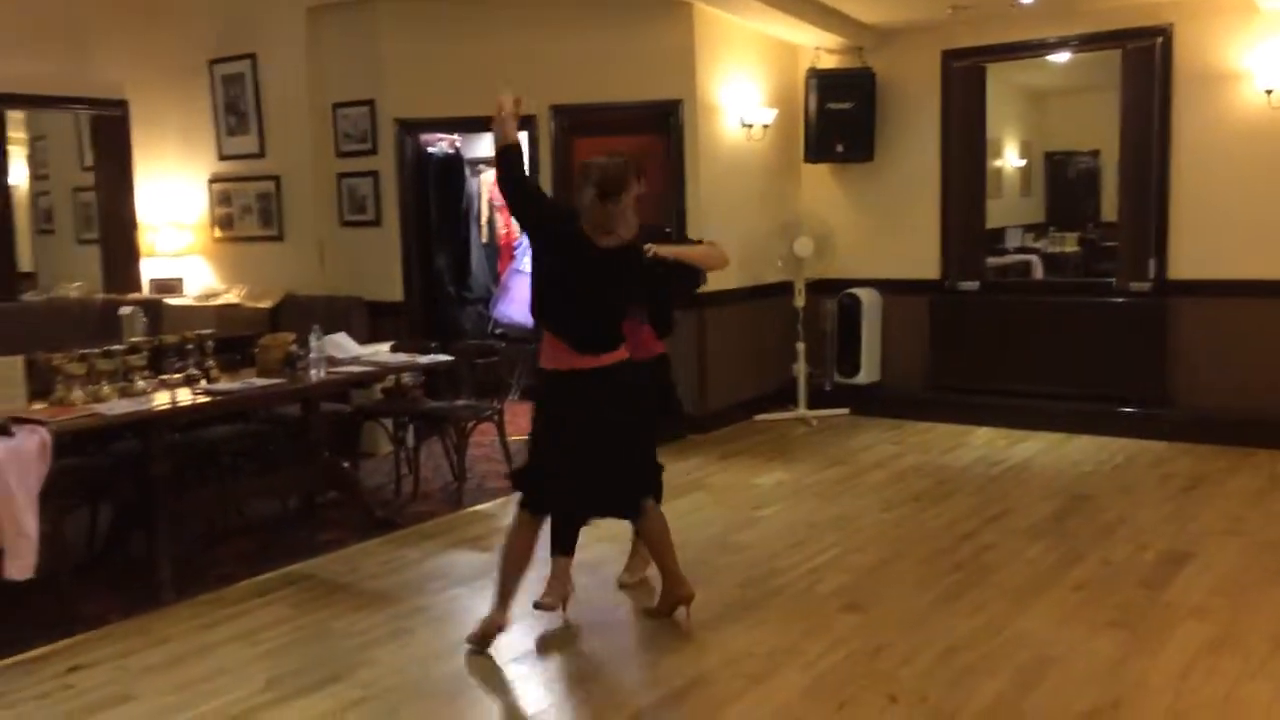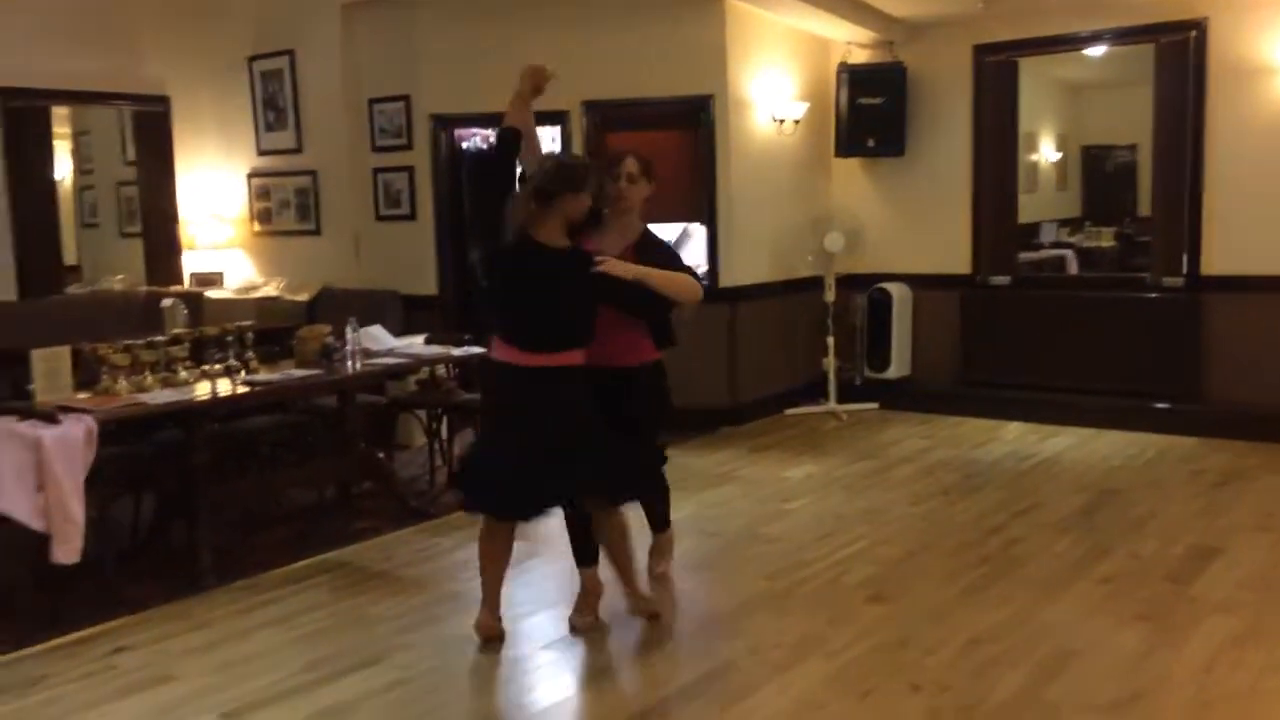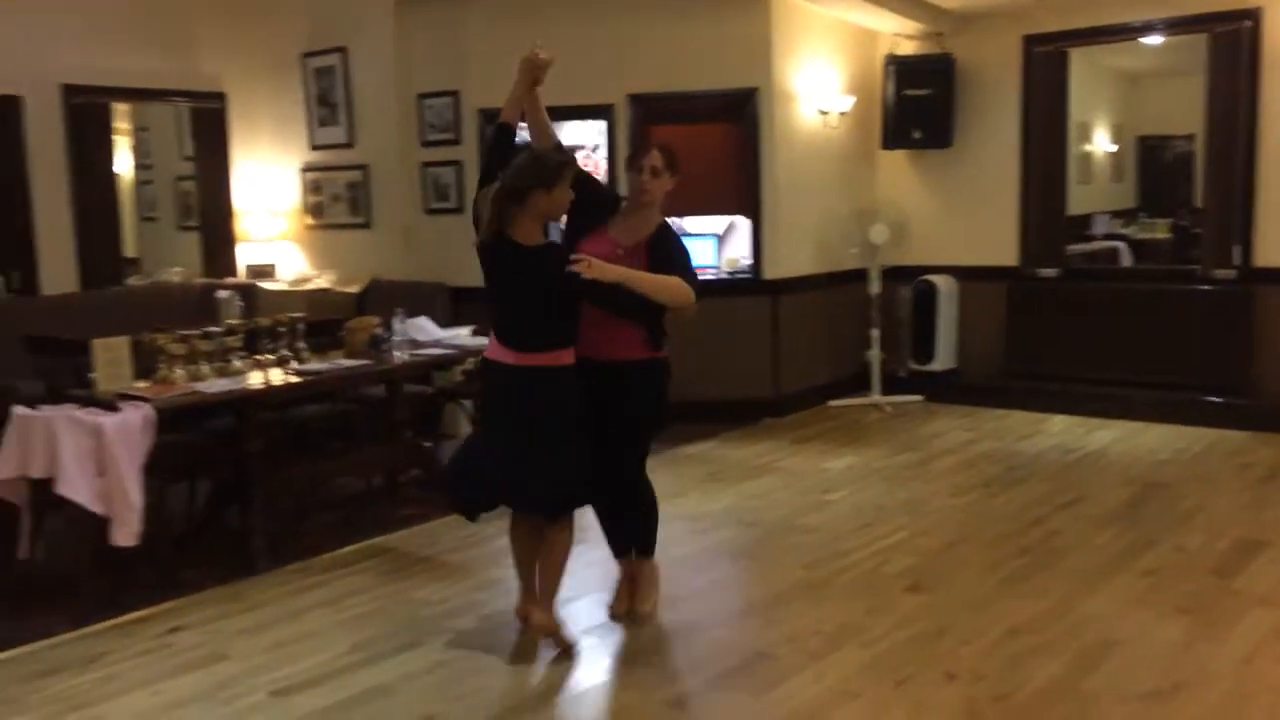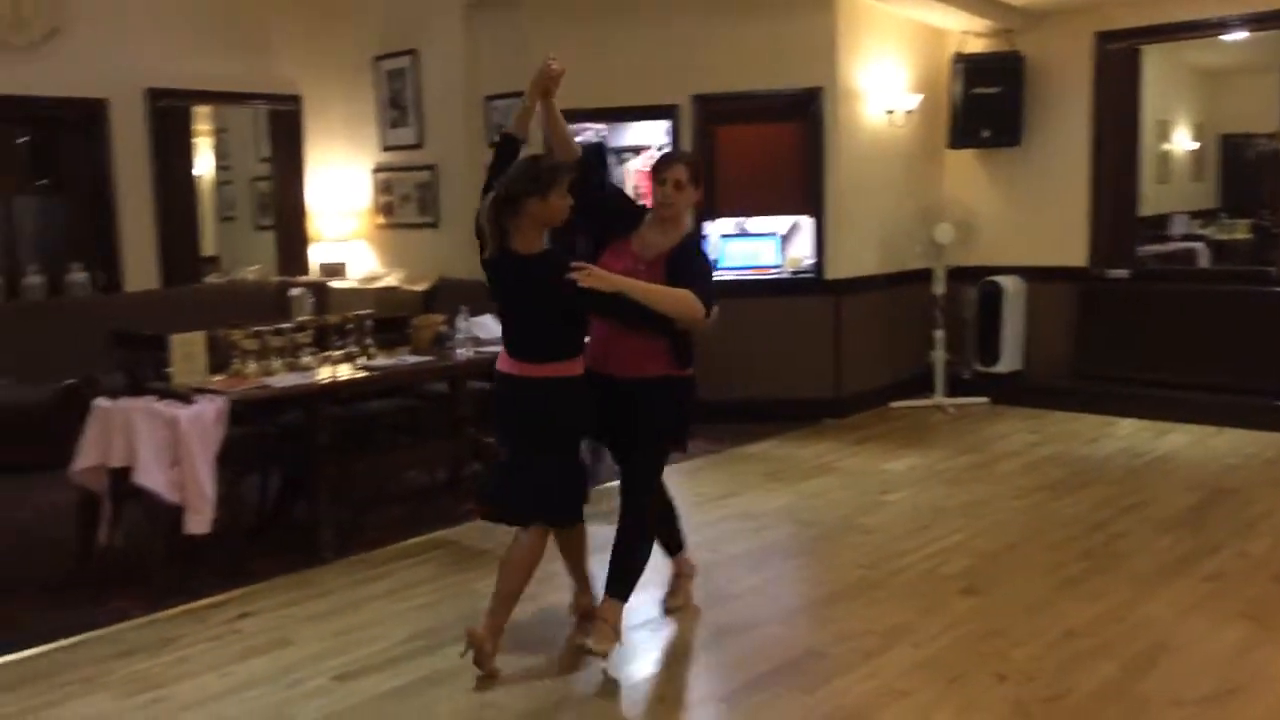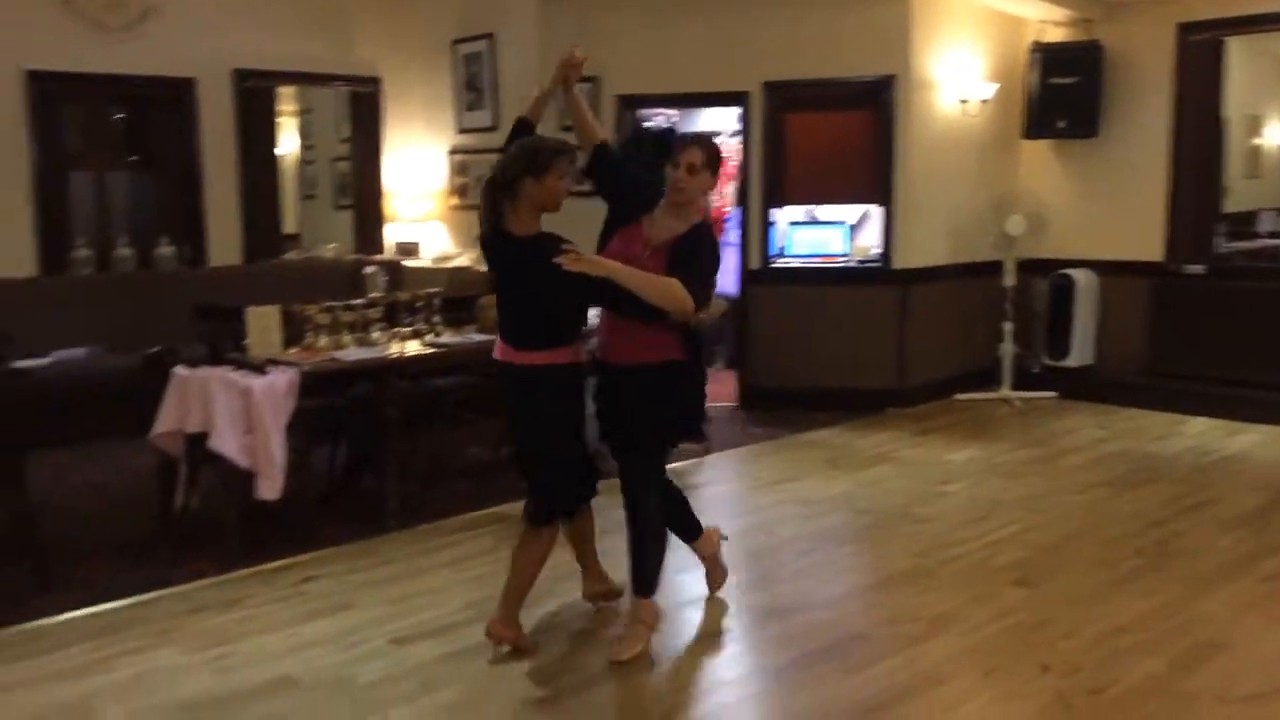
dt=0.2s
person 1, frame 1
left shoulder: (557, 235)
right shoulder: (630, 257)
left elbow: (516, 184)
left wrist: (506, 121)
left hip: (565, 386)
right hip: (613, 381)
left knee: (538, 498)
right knee: (634, 488)
left ankle: (499, 611)
right ankle: (675, 583)
person 1, frame 2
left shoulder: (504, 243)
right shoulder: (580, 265)
left elbow: (502, 163)
left wrist: (523, 97)
left hip: (509, 382)
right hip: (562, 385)
left knee: (498, 497)
right knee: (597, 491)
left ankle: (489, 610)
right ankle: (633, 590)
person 1, frame 3
left shoulder: (491, 235)
right shoulder: (558, 263)
left elbow: (497, 154)
left wrist: (523, 85)
left hip: (502, 378)
right hip: (548, 384)
left knee: (516, 493)
right knee: (556, 498)
left ankle: (529, 598)
right ankle: (544, 605)
person 1, frame 4
left shoulder: (496, 246)
right shoulder: (557, 270)
left elbow: (504, 158)
right elbow: (626, 308)
left wrist: (534, 95)
left hip: (514, 387)
right hip: (554, 393)
left knee: (561, 497)
right knee: (538, 512)
left ankle: (584, 595)
right ankle: (489, 628)
person 1, frame 5
left shoulder: (497, 232)
right shoulder: (545, 254)
left elbow: (519, 142)
right elbow: (616, 296)
left wrist: (554, 84)
left hip: (519, 371)
right hip: (548, 378)
left knee: (571, 480)
right knee: (553, 499)
left ankle: (594, 578)
right ankle: (506, 617)
person 2, frame 1
left shoulder: (652, 248)
left elbow: (718, 258)
left wrist: (668, 252)
left hip: (641, 370)
left ankle: (642, 550)
right ankle: (561, 573)
person 2, frame 2
left shoulder: (652, 249)
left elbow: (693, 291)
left wrist: (634, 271)
left hip: (633, 377)
left knee: (640, 468)
left ankle: (663, 537)
right ankle: (588, 582)
person 2, frame 3
left shoulder: (665, 242)
right shoulder: (595, 206)
left elbow: (685, 296)
right elbow: (549, 150)
left wrist: (618, 272)
right wrist: (530, 92)
left hip: (634, 372)
right hip: (582, 366)
left knee: (626, 471)
right knee: (598, 473)
left ankle: (644, 566)
right ankle: (627, 570)
person 2, frame 4
left shoulder: (688, 256)
right shoulder: (624, 219)
left elbow: (694, 310)
right elbow: (575, 162)
left wrist: (618, 283)
right wrist: (548, 104)
left hip: (657, 387)
right hip: (606, 377)
left knee: (638, 487)
right knee: (643, 481)
left ankle: (610, 611)
right ankle: (680, 564)
person 2, frame 5
left shoulder: (700, 241)
right shoulder: (637, 199)
left elbow: (682, 300)
right elbow: (596, 146)
left wrist: (606, 267)
right wrist: (569, 88)
left hip: (665, 376)
right hip: (617, 369)
left knee: (639, 481)
right knee: (645, 473)
left ankle: (643, 608)
right ankle: (704, 542)
